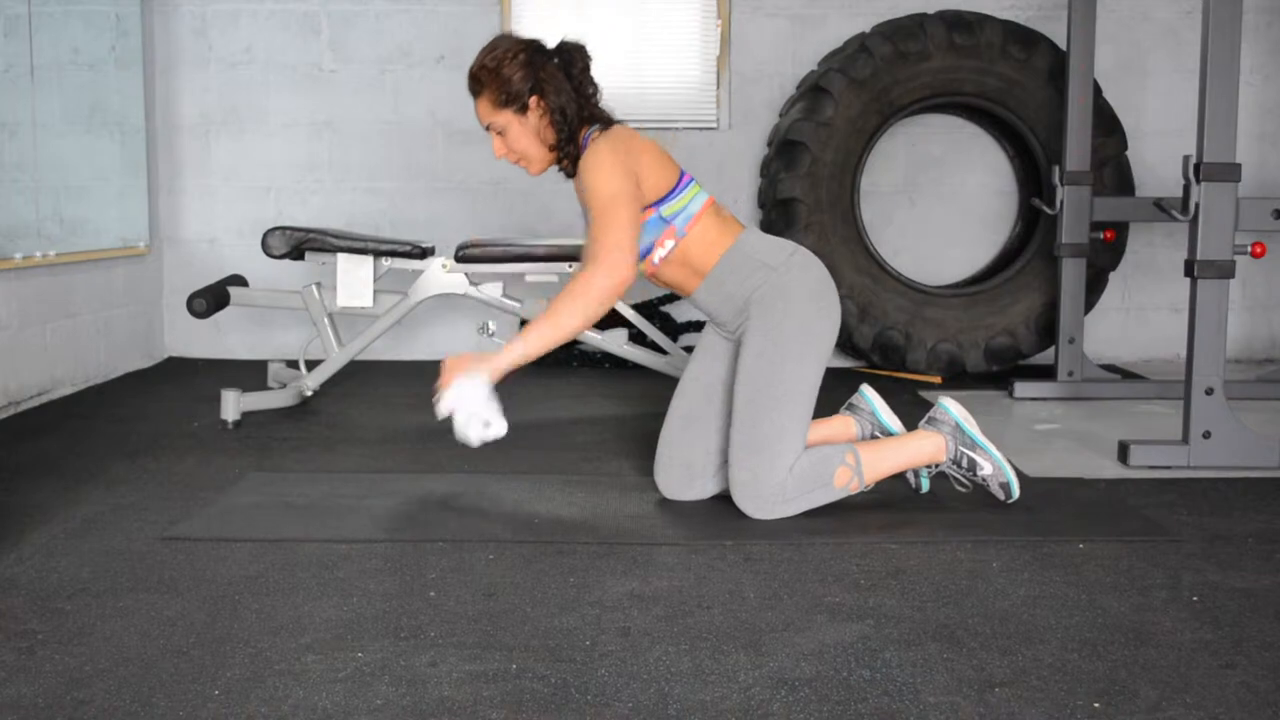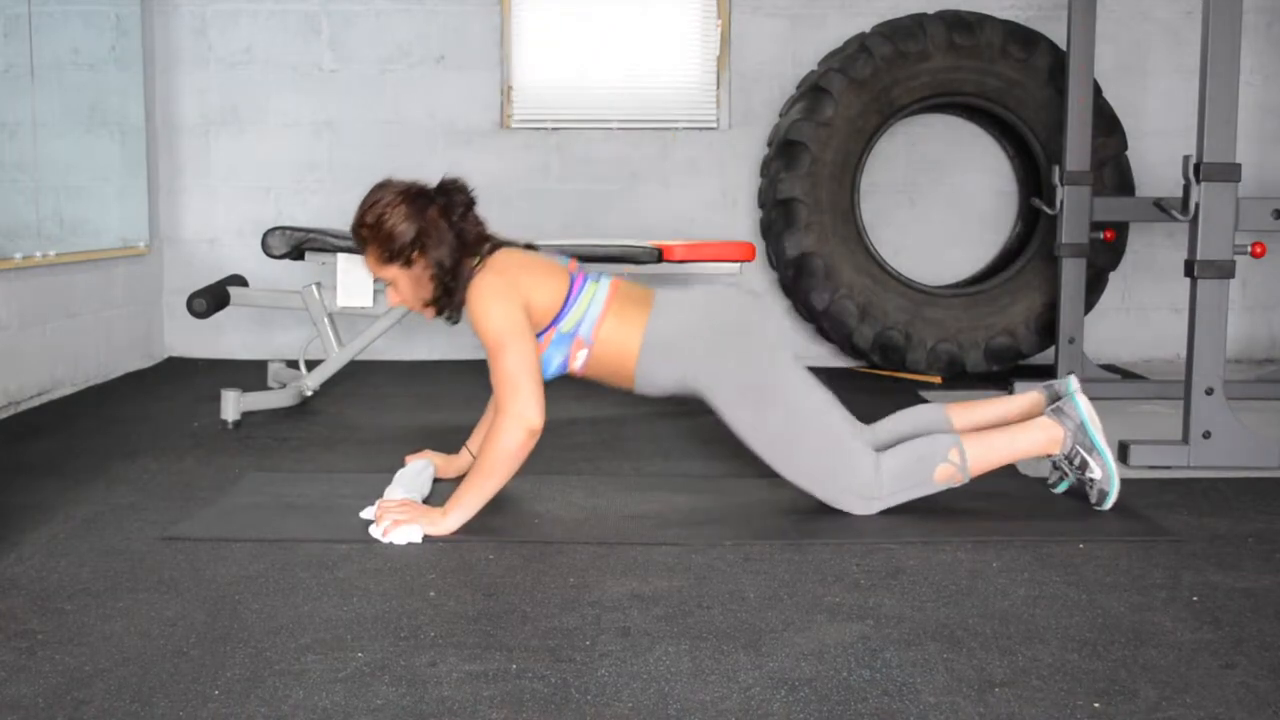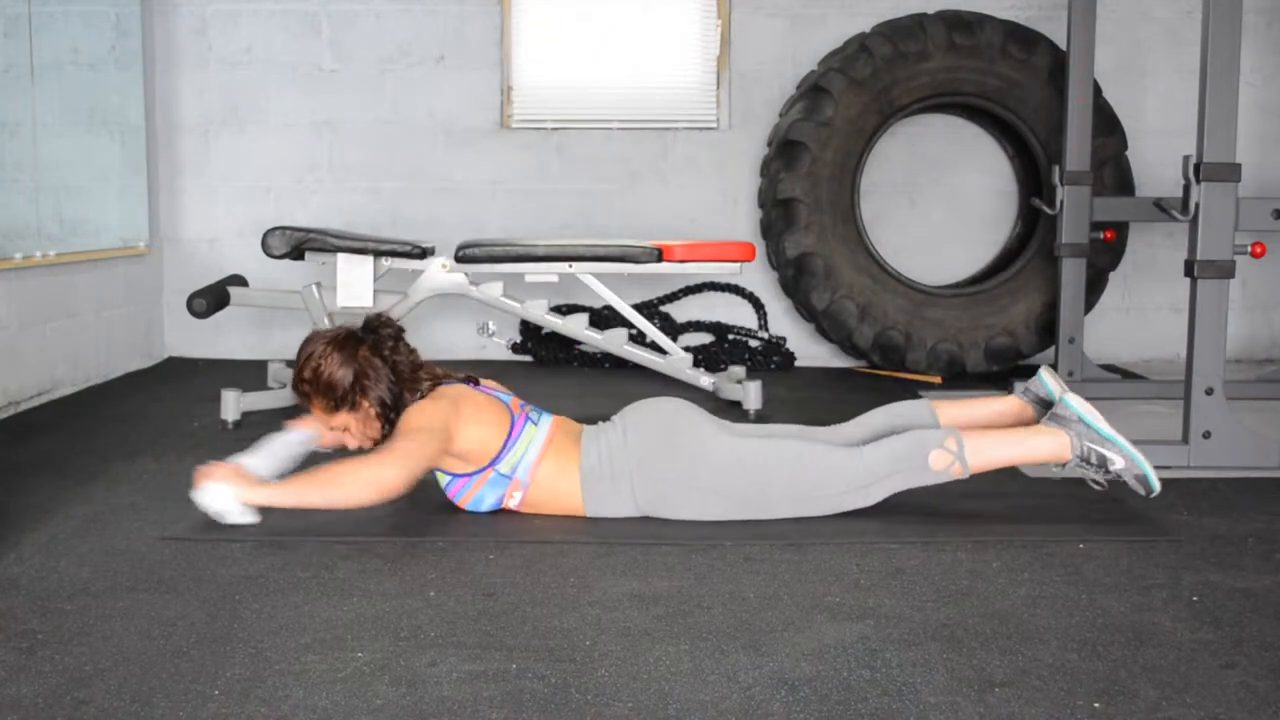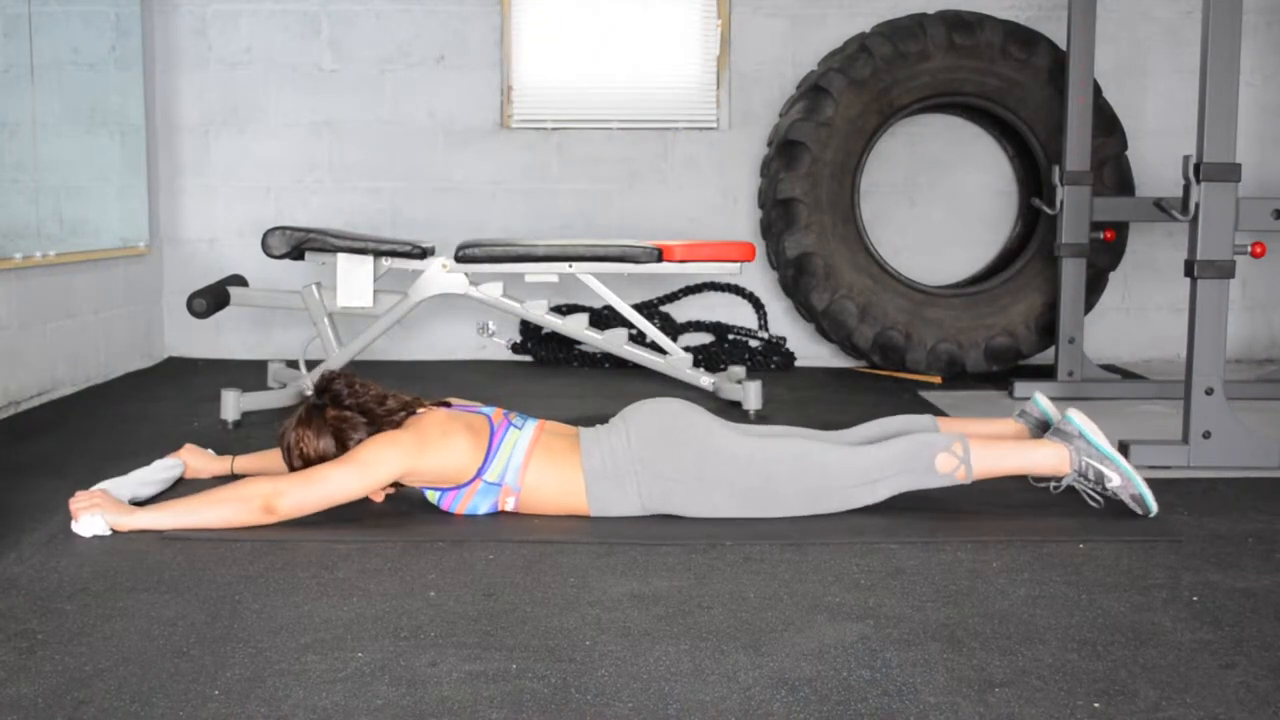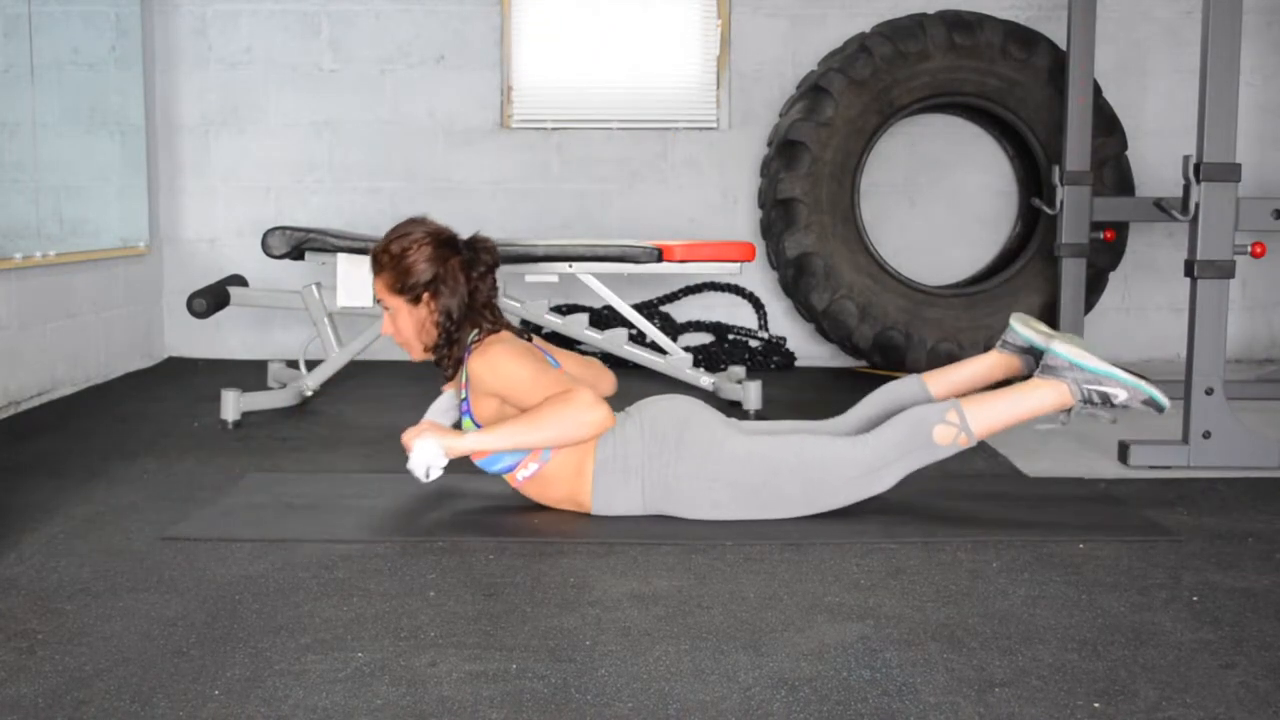
dt=1s
person 1, frame 1
left shoulder: (603, 155)
right shoulder: (594, 164)
left elbow: (613, 274)
right elbow: (594, 290)
left wrist: (506, 356)
right wrist: (509, 355)
left hip: (787, 295)
right hip: (745, 315)
left knee: (761, 495)
right knee: (681, 482)
left ankle: (940, 439)
right ankle: (852, 425)
person 1, frame 2
left shoulder: (486, 288)
right shoulder: (494, 269)
left elbow: (523, 420)
right elbow: (523, 370)
left wrist: (450, 513)
right wrist: (464, 454)
left hip: (721, 342)
right hip: (714, 325)
left knee: (867, 488)
right knee: (858, 449)
left ankle: (1056, 433)
right ankle: (1042, 402)
person 1, frame 3
left shoulder: (426, 417)
right shoulder: (443, 388)
left elbow: (382, 479)
left wrist: (253, 488)
right wrist: (334, 423)
left hip: (662, 469)
right hip: (657, 436)
left knee: (870, 477)
right knee: (850, 442)
left ankle: (1066, 445)
right ankle: (1028, 405)
person 1, frame 4
left shoulder: (406, 447)
right shoulder: (406, 419)
left elbow: (276, 503)
right elbow: (312, 453)
left wrist: (129, 516)
right wrist: (217, 459)
left hip: (658, 466)
right hip: (655, 440)
left knee: (874, 476)
right knee: (850, 448)
left ankle: (1065, 457)
right ankle: (1030, 425)
person 1, frame 5
left shoulder: (489, 360)
right shoulder: (492, 342)
left elbow: (591, 411)
left wrist: (460, 438)
left hip: (674, 471)
right hip: (664, 438)
left knee: (876, 463)
right knee: (850, 436)
left ankle: (1067, 388)
right ankle: (1015, 355)
